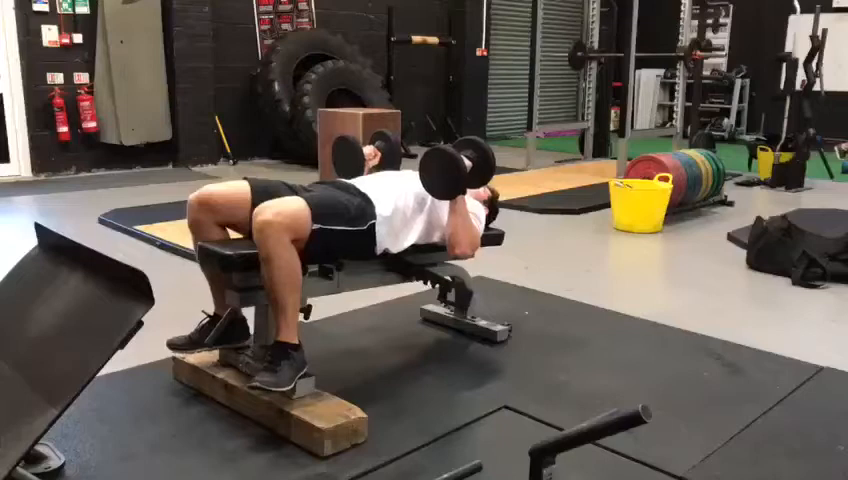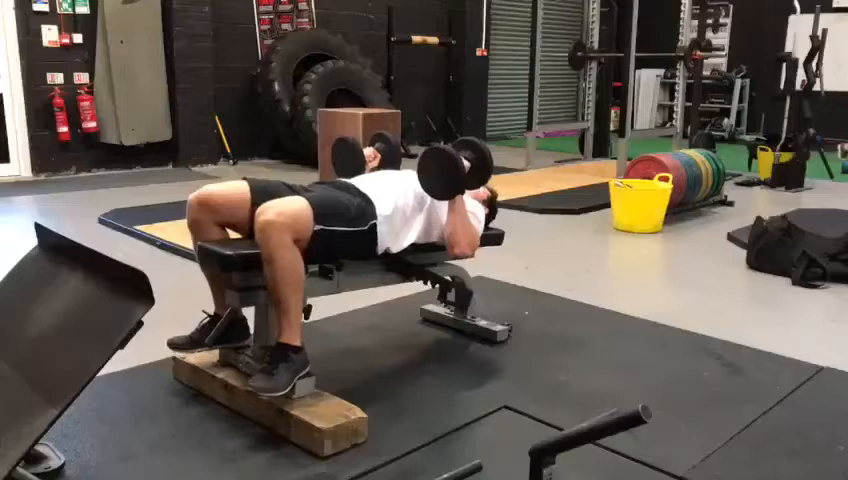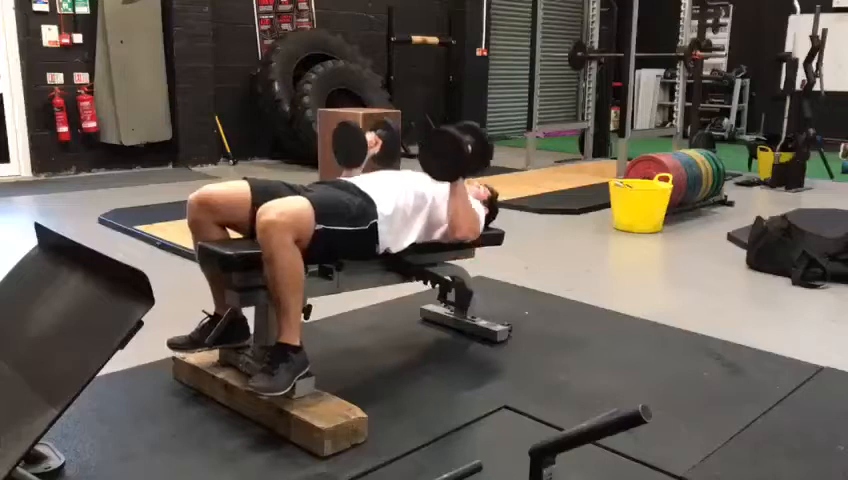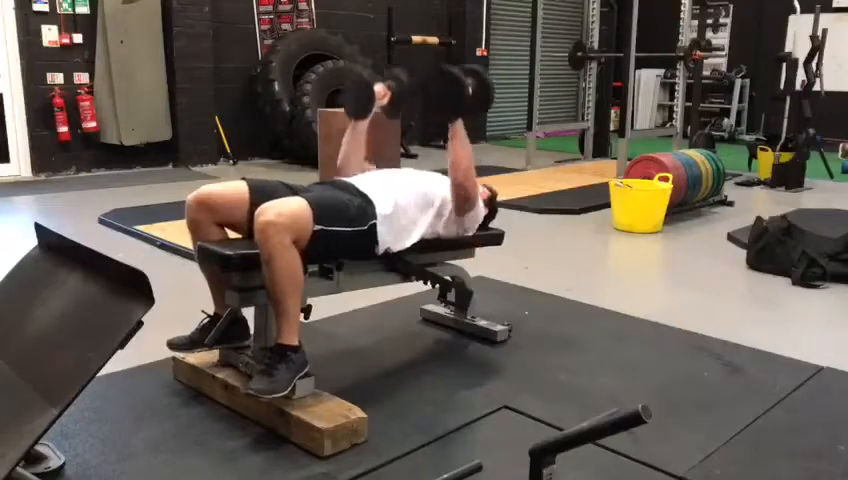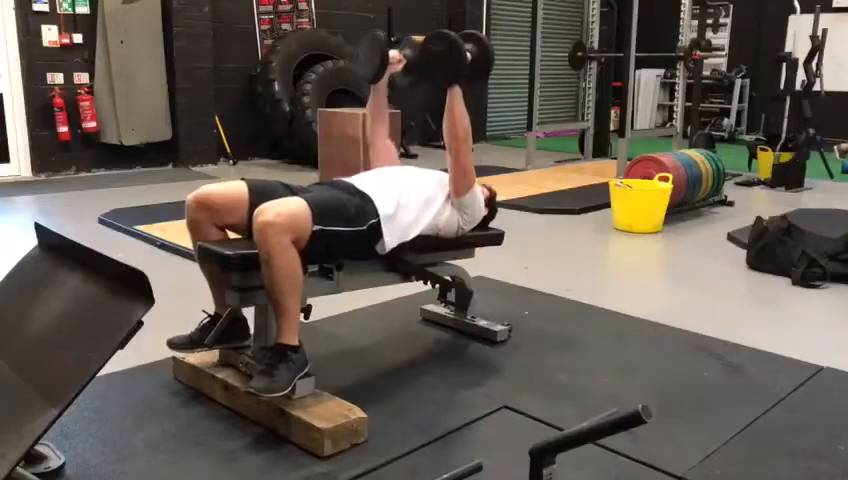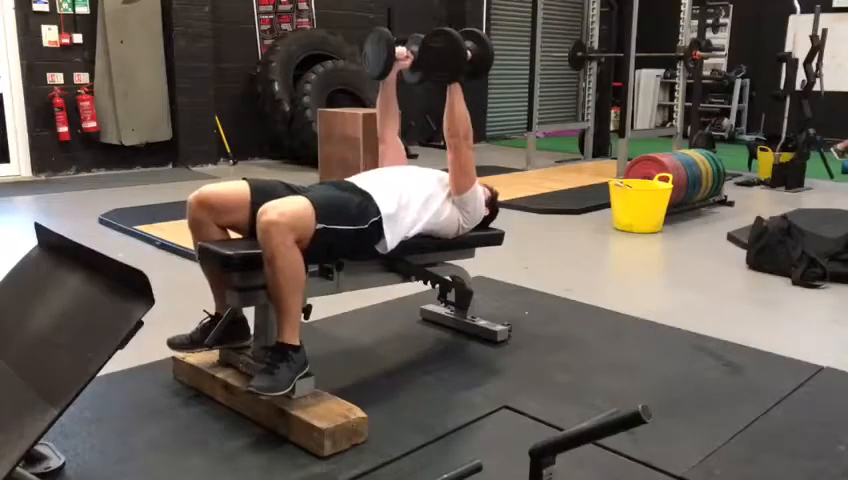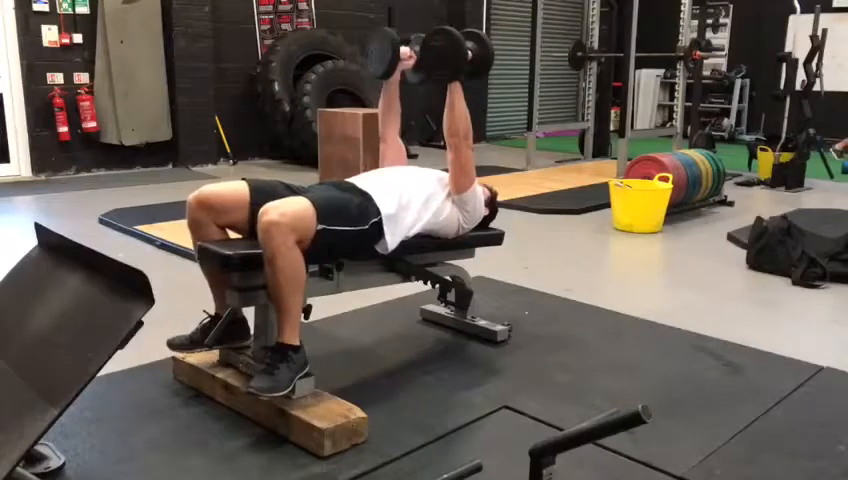
dt=0.2s
person 1, frame 1
left shoulder: (469, 209)
left elbow: (462, 249)
right wrist: (362, 167)
left hip: (365, 216)
left knee: (270, 220)
right knee: (203, 203)
left ankle: (288, 350)
right ankle: (227, 321)
person 1, frame 2
left shoulder: (468, 209)
right shoulder: (426, 188)
left elbow: (462, 248)
left wrist: (457, 189)
right wrist: (362, 168)
left hip: (364, 215)
left knee: (274, 220)
right knee: (203, 203)
left ankle: (291, 351)
right ankle: (227, 321)
person 1, frame 3
left shoulder: (469, 206)
right shoulder: (426, 188)
left elbow: (462, 233)
left wrist: (458, 176)
left hip: (367, 215)
left knee: (274, 220)
right knee: (203, 203)
left ankle: (290, 351)
right ankle: (227, 321)
person 1, frame 4
left shoulder: (467, 212)
right shoulder: (427, 188)
left elbow: (465, 179)
right elbow: (347, 165)
left wrist: (456, 118)
left hip: (363, 215)
left knee: (273, 223)
right knee: (201, 204)
left ankle: (289, 353)
right ankle: (226, 322)
person 1, frame 5
left shoulder: (466, 210)
right shoulder: (421, 185)
left elbow: (460, 148)
right elbow: (378, 134)
left wrist: (454, 84)
right wrist: (381, 78)
left hip: (366, 215)
left knee: (271, 223)
right knee: (201, 204)
left ankle: (289, 352)
right ankle: (227, 321)
person 1, frame 6
left shoulder: (465, 209)
right shoulder: (416, 181)
left elbow: (460, 144)
right elbow: (388, 133)
left wrist: (453, 81)
right wrist: (390, 73)
left hip: (367, 214)
left knee: (275, 222)
right knee: (203, 203)
left ankle: (290, 352)
right ankle: (228, 321)
person 1, frame 7
left shoulder: (464, 210)
right shoulder: (418, 183)
left elbow: (459, 144)
right elbow: (389, 133)
left wrist: (454, 80)
right wrist: (393, 73)
left hip: (367, 214)
left knee: (276, 222)
right knee: (203, 203)
left ankle: (290, 352)
right ankle: (227, 320)
